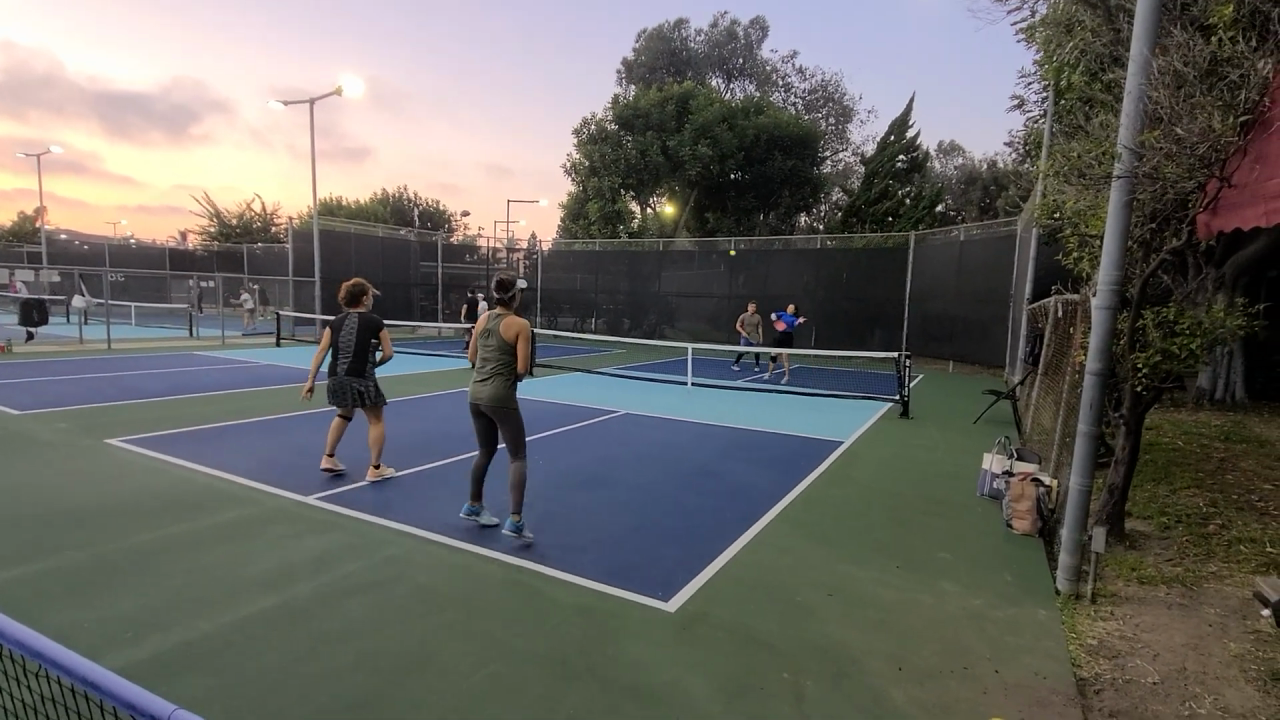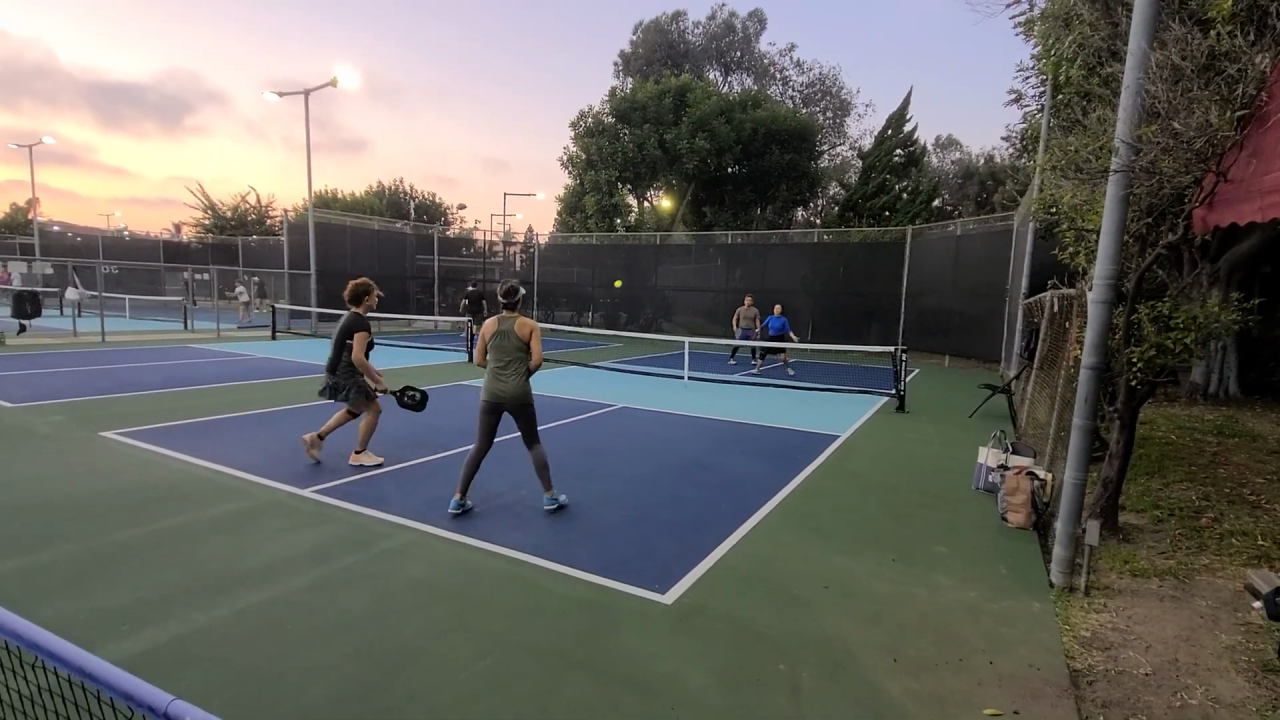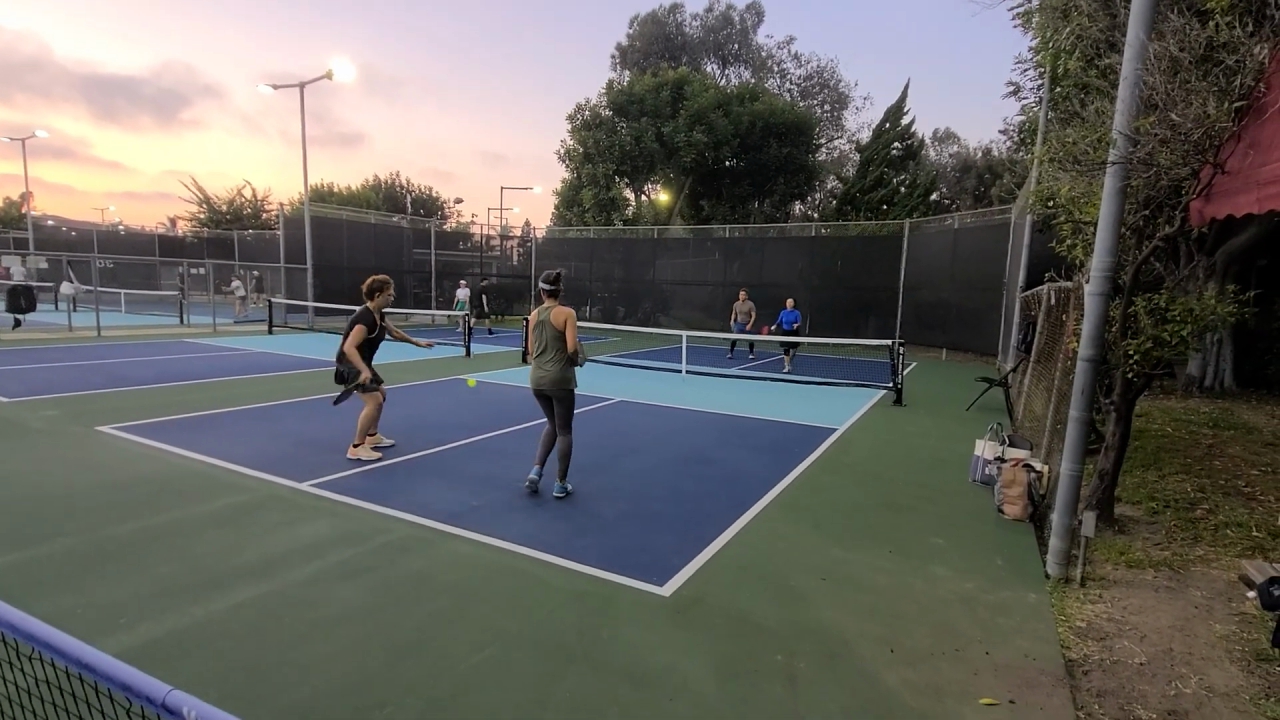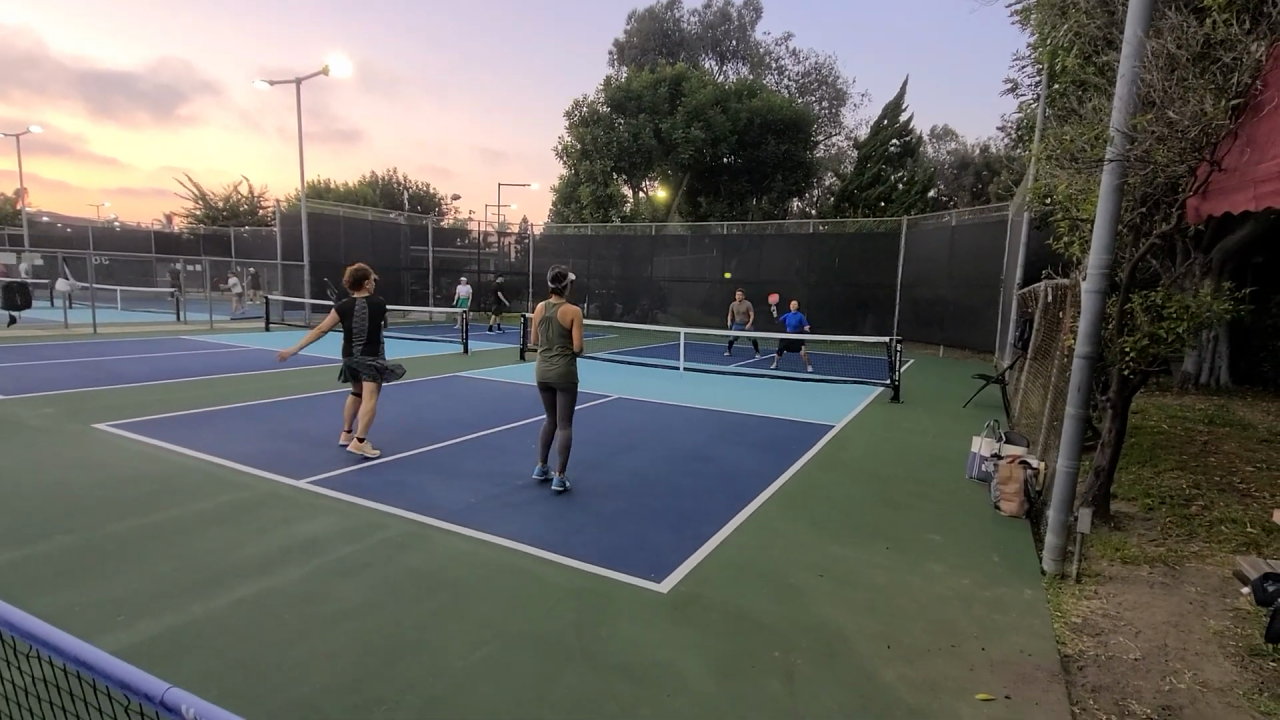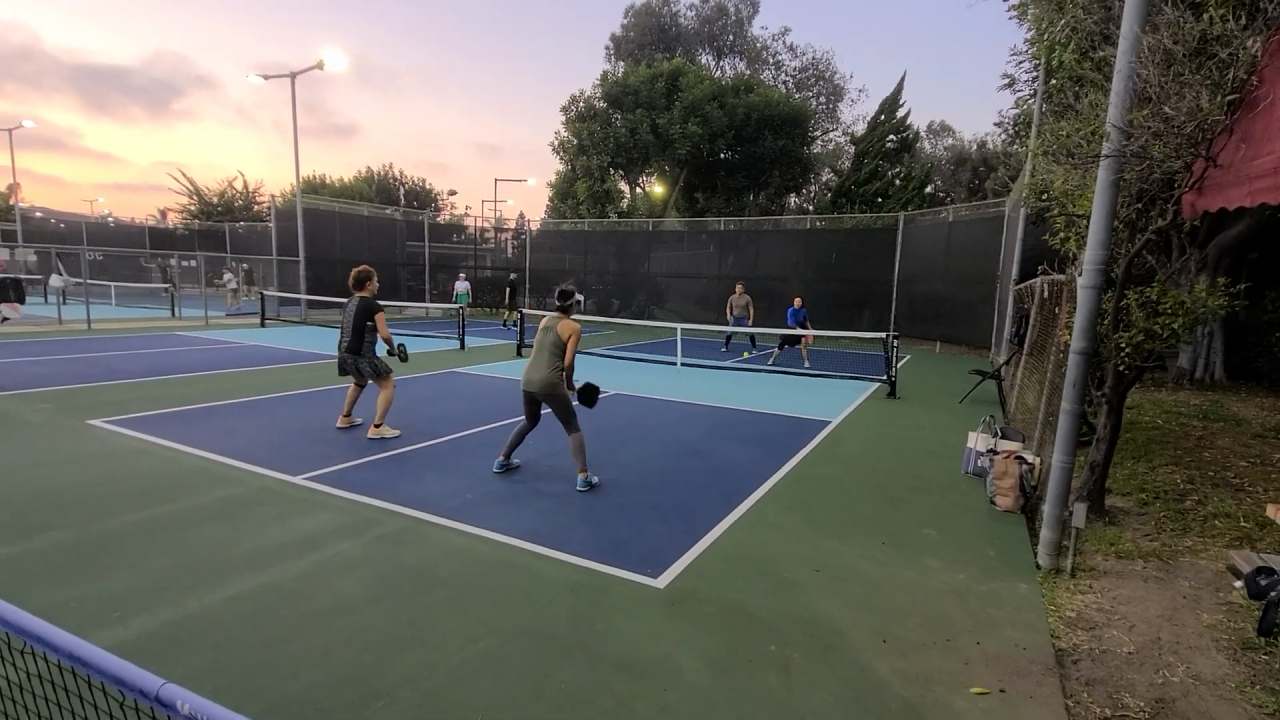
dt=0.5s
person 1, frame 1
left shoulder: (483, 319)
right shoulder: (520, 325)
left elbow: (472, 356)
right elbow: (523, 369)
left hip: (476, 394)
right hip: (501, 398)
left knee: (486, 451)
right knee: (518, 458)
left ankle: (473, 506)
right ankle: (515, 521)
person 1, frame 2
left shoulder: (488, 324)
right shoulder: (530, 326)
left elbow: (479, 361)
right elbow: (536, 361)
right wrist: (523, 374)
left hip: (492, 392)
right hip: (519, 394)
left knee: (481, 445)
right knee: (533, 445)
left ankle: (459, 499)
right ankle: (550, 495)
person 1, frame 3
left shoulder: (534, 315)
right shoulder: (567, 313)
left elbow: (531, 352)
right elbow: (572, 347)
right wrist: (574, 361)
left hip: (537, 379)
right hip: (559, 379)
left knee: (552, 425)
right knee: (564, 432)
left ankle: (536, 470)
right ankle: (561, 484)
person 1, frame 4
left shoulder: (540, 308)
right shoulder: (573, 311)
left elbow: (534, 341)
right elbow: (578, 348)
left hip: (543, 372)
right hip: (564, 374)
left knee: (551, 419)
right knee: (564, 425)
left ankle: (541, 467)
right ankle: (559, 477)
person 1, frame 5
left shoulder: (545, 321)
right shoulder: (573, 327)
right elbow: (568, 363)
right wrist: (569, 382)
left hip: (528, 380)
right hip: (549, 384)
left knee: (530, 422)
right knee: (573, 429)
left ankle: (502, 460)
right ankle: (583, 477)
person 2, frame 1
left shoulder: (335, 322)
right shoulder: (375, 322)
left elbow: (321, 352)
right elbow: (388, 353)
left wrist: (310, 381)
right wrist: (373, 364)
left hip: (337, 378)
right hip: (362, 379)
left knee: (344, 415)
right knee: (376, 421)
left ankle: (329, 459)
right ankle: (375, 469)
person 2, frame 2
left shoulder: (350, 319)
right shoulder: (362, 323)
right elbow: (357, 358)
left wrist: (370, 373)
right wrist: (376, 380)
left hip: (339, 374)
right hip: (344, 374)
left knee: (356, 409)
right knee: (374, 409)
left ankle: (315, 438)
right ankle: (359, 453)
person 2, frame 3
left shoulder: (378, 314)
right shoulder: (365, 318)
left elbow: (393, 332)
right elbow: (349, 347)
left wrist: (417, 342)
right wrist: (364, 370)
left hip: (362, 364)
right hip: (352, 365)
left knee: (380, 395)
right knee: (374, 401)
left ankle: (372, 436)
right ankle: (357, 447)
person 2, frame 4
left shoulder: (342, 306)
right shoulder: (379, 303)
left elbow: (321, 329)
left wrist: (294, 349)
left hip: (351, 358)
right hip: (372, 358)
left knee: (356, 392)
right knee: (369, 398)
left ankle: (347, 433)
right ankle: (360, 442)
person 2, frame 5
left shoulder: (349, 303)
right shoulder: (373, 306)
right elbow: (385, 334)
right wrist: (392, 346)
left hip: (346, 353)
right hip: (362, 355)
left knee: (360, 381)
right knee: (387, 386)
left ankle: (345, 418)
right ankle: (377, 427)
